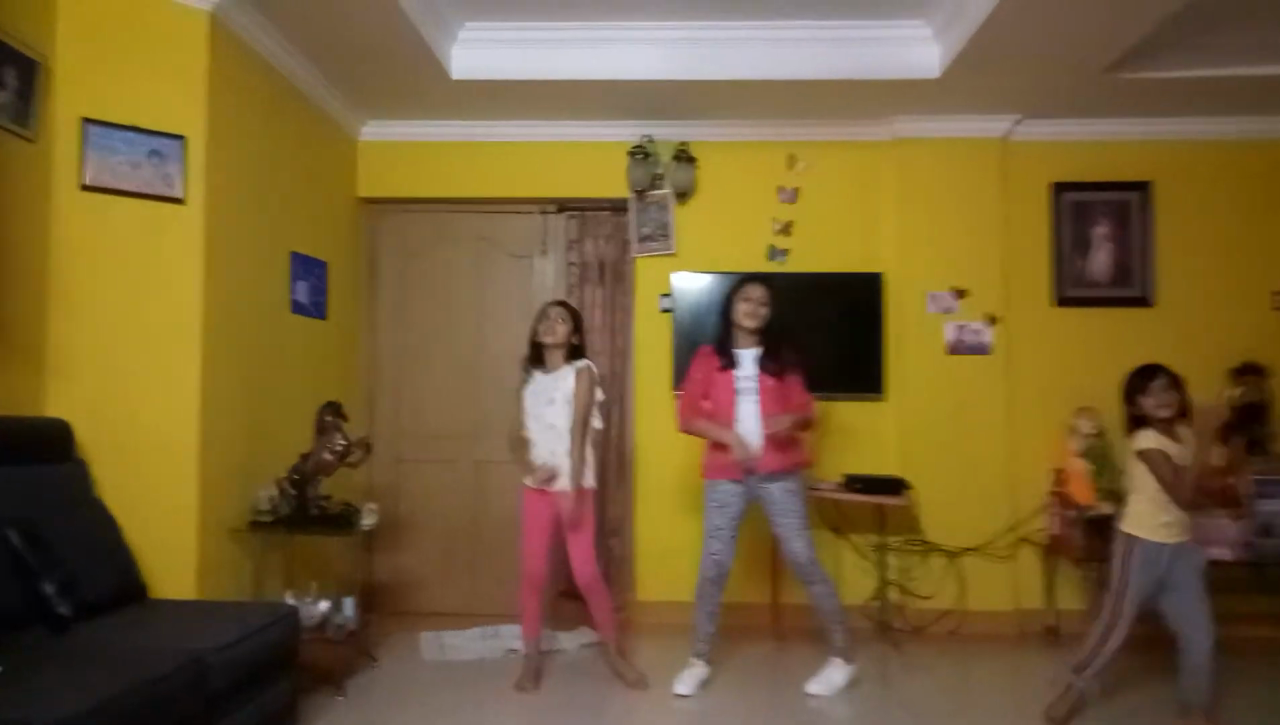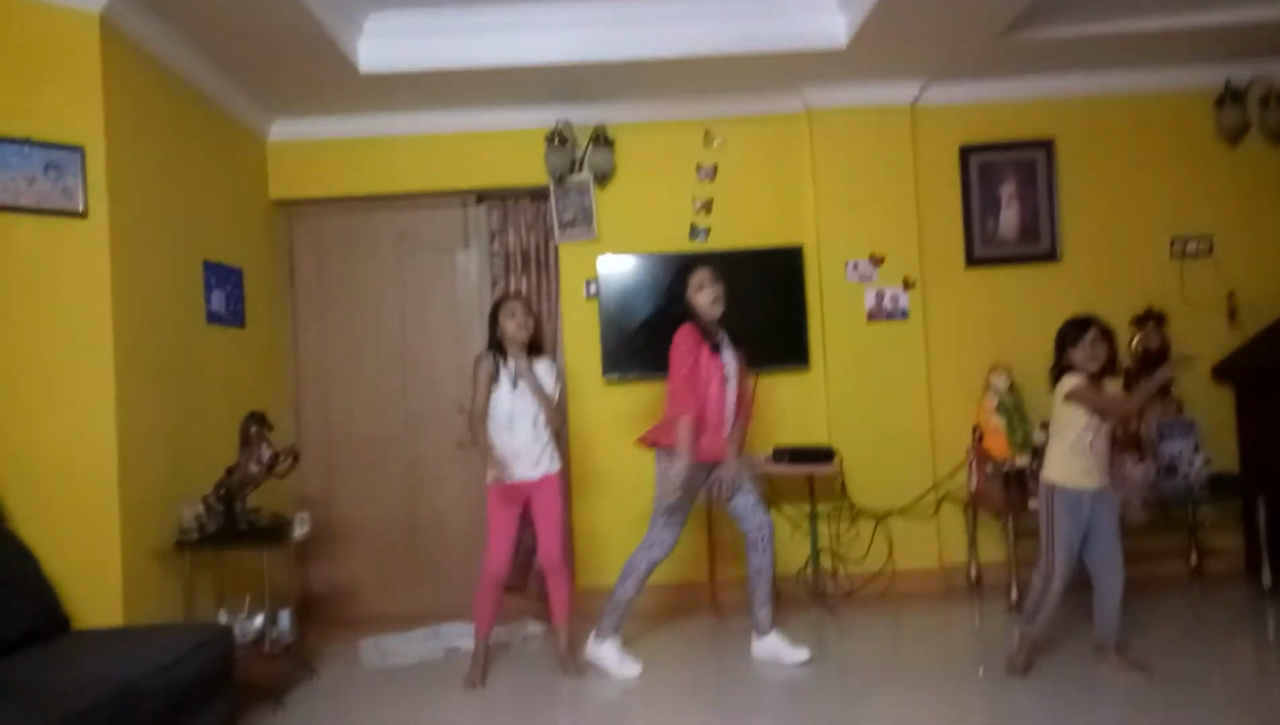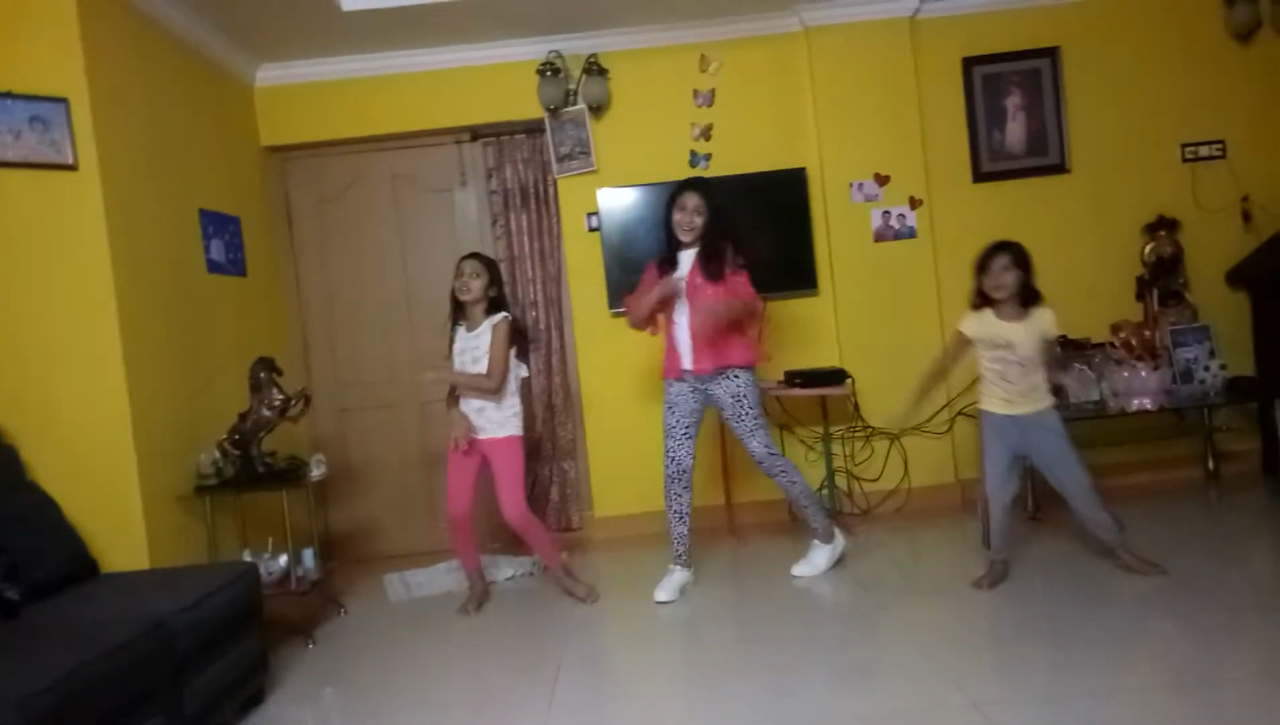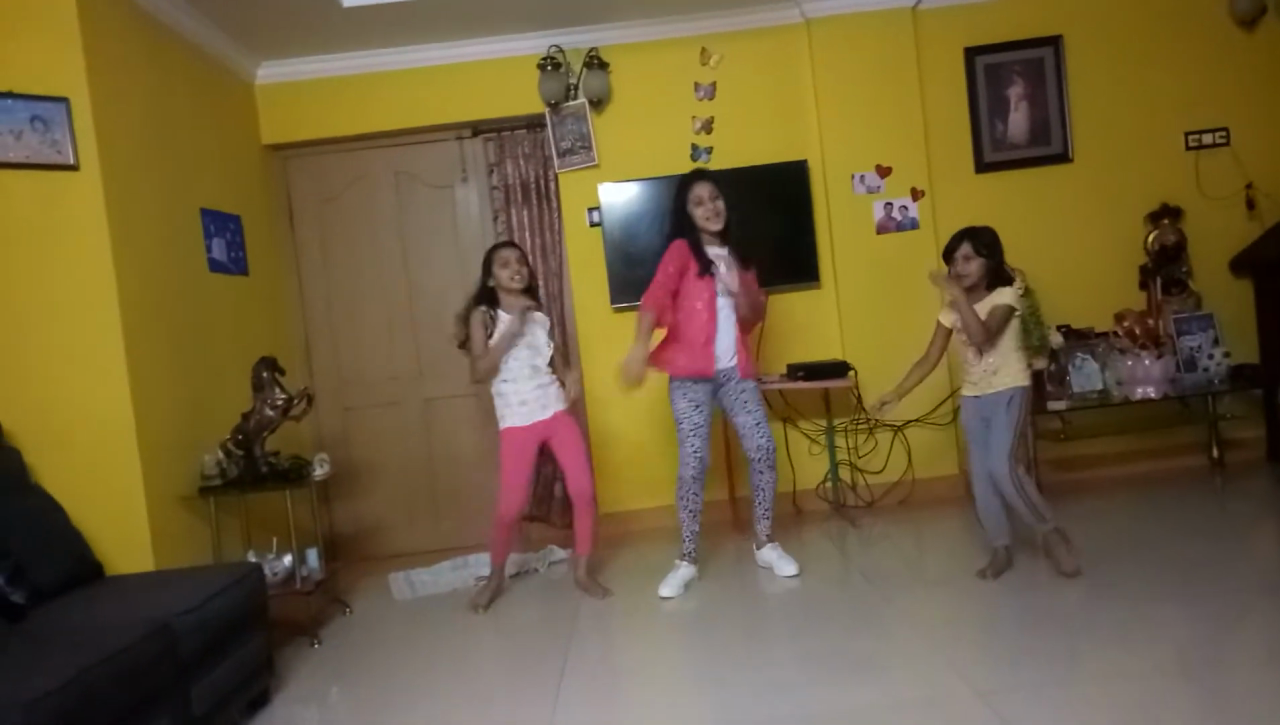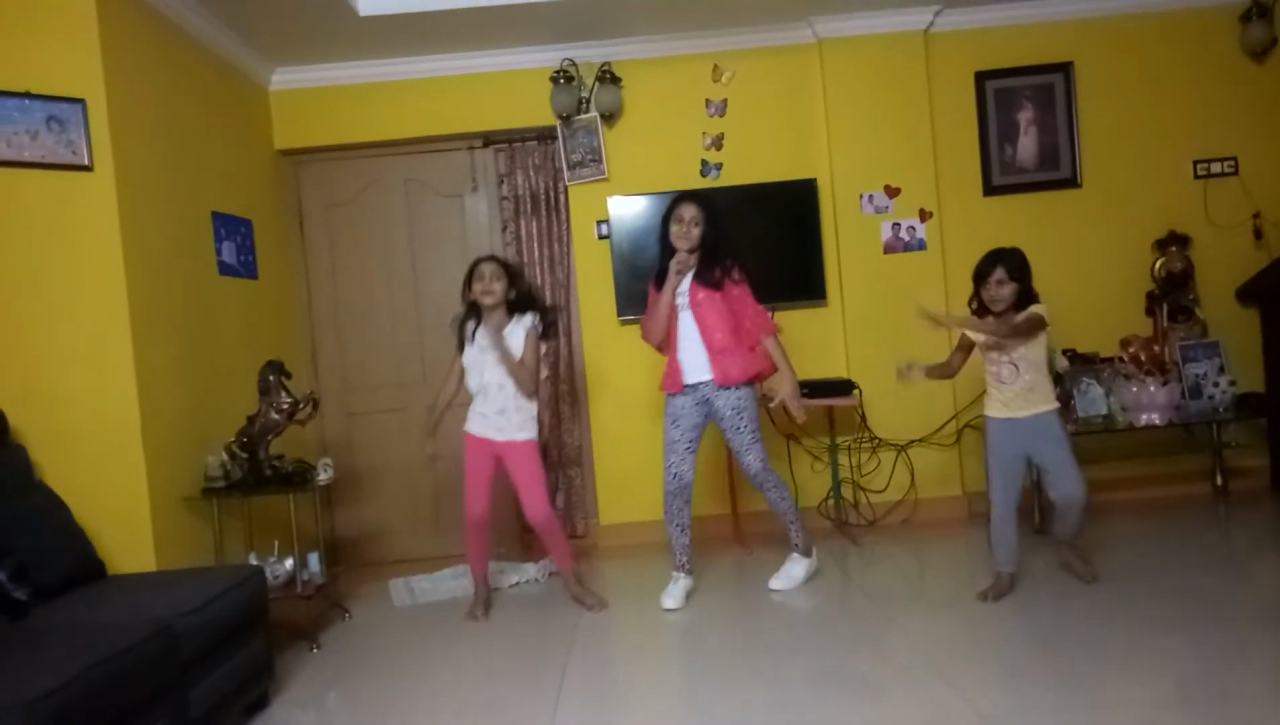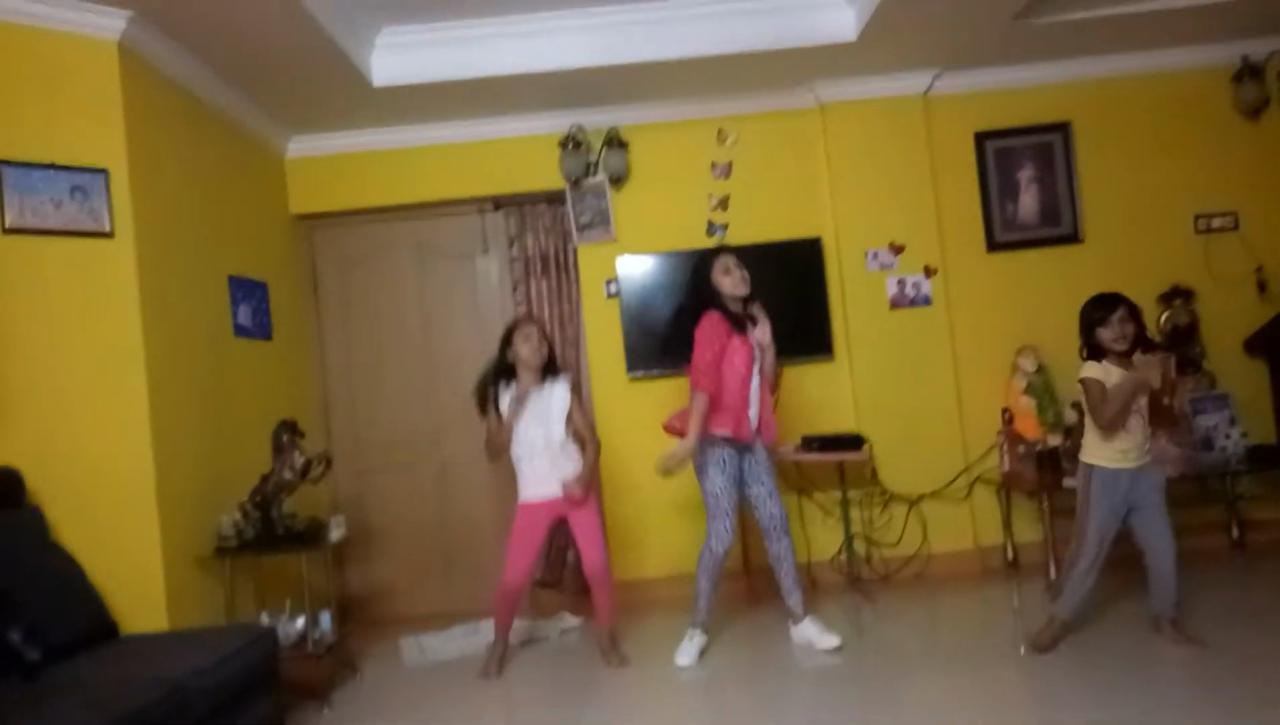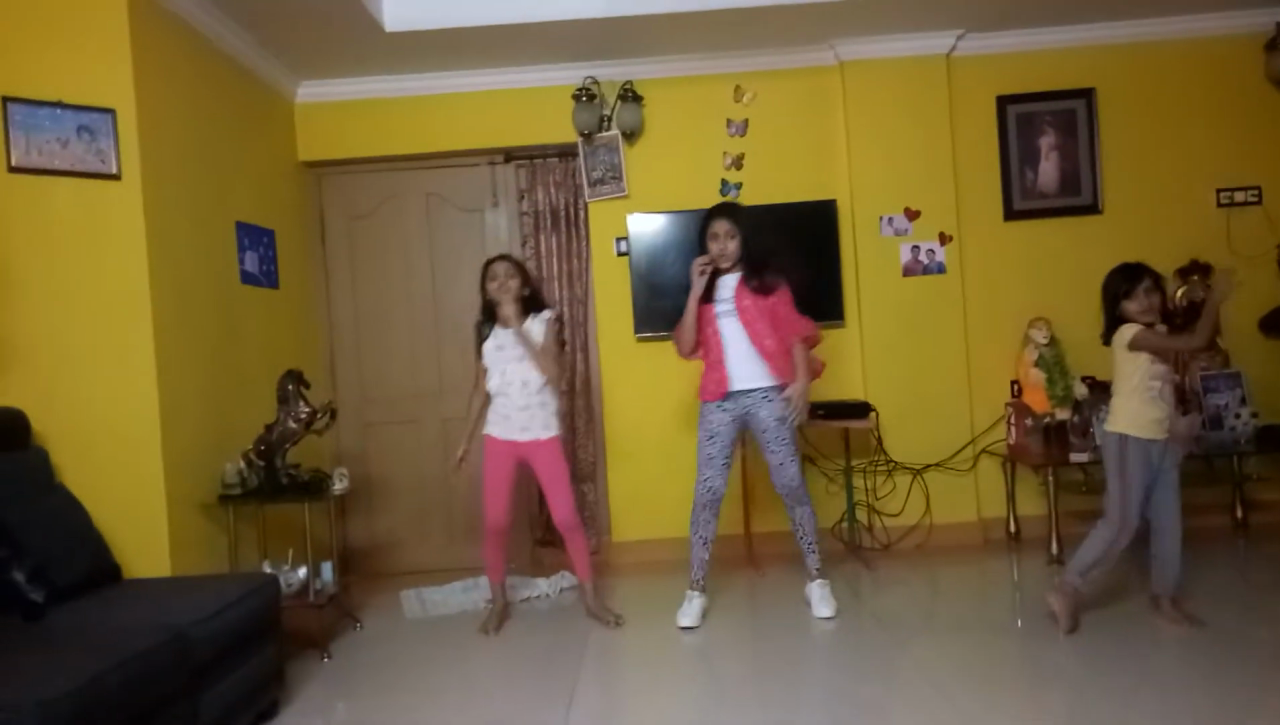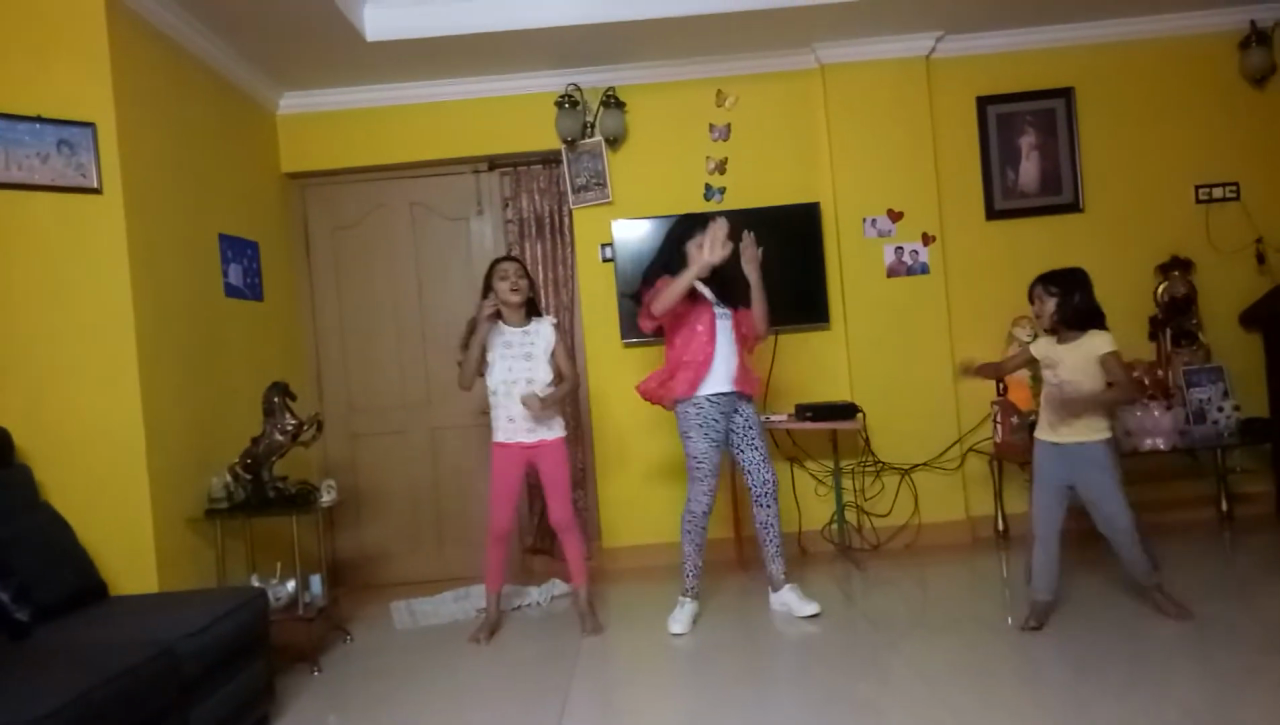
dt=0.5s
person 1, frame 1
left shoulder: (779, 358)
right shoulder: (709, 357)
left elbow: (802, 411)
right elbow: (689, 417)
left wrist: (786, 422)
right wrist: (730, 439)
left hip: (778, 472)
right hip: (726, 474)
left knee: (803, 560)
right knee: (714, 565)
left ankle: (840, 656)
right ankle: (699, 659)
person 1, frame 2
left shoulder: (726, 343)
right shoulder: (688, 336)
left elbow: (739, 404)
right elbow: (682, 399)
left wrist: (732, 455)
right wrist: (680, 462)
left hip: (721, 457)
right hip: (685, 454)
left knee: (760, 529)
right knee: (659, 544)
left ankle: (764, 636)
right ankle: (604, 637)
person 1, frame 3
left shoulder: (721, 257)
right shoulder: (662, 265)
left elbow: (747, 306)
right elbow: (635, 317)
left wrist: (721, 310)
right wrist: (660, 296)
left hip: (728, 371)
right hip: (680, 378)
left knee: (764, 455)
right knee: (677, 469)
left ankle: (825, 536)
right ankle: (680, 565)
person 1, frame 4
left shoulder: (735, 255)
right shoulder: (680, 252)
left elbow: (751, 316)
right elbow: (655, 299)
left wrist: (740, 283)
right wrist: (640, 348)
left hip: (737, 371)
right hip: (691, 374)
left knee: (762, 452)
right knee: (693, 466)
left ankle: (766, 544)
right ankle: (687, 561)
person 1, frame 5
left shoulder: (723, 271)
right shoulder: (661, 279)
left elbow: (756, 323)
right elbow: (656, 339)
left wrist: (785, 373)
right wrist: (670, 285)
left hip: (729, 385)
right hip: (683, 391)
left knee: (757, 469)
right knee: (676, 481)
left ankle: (803, 550)
right ankle: (681, 573)
person 1, frame 6
left shoulder: (752, 326)
right shoulder: (712, 321)
left elbow: (767, 387)
right elbow: (703, 381)
left wrist: (767, 344)
right wrist: (690, 440)
left hip: (750, 441)
right hip: (717, 441)
left knee: (776, 523)
right knee: (721, 535)
left ankle: (800, 620)
right ankle: (697, 629)
person 1, frame 7
left shoulder: (765, 280)
right shoulder: (703, 290)
left elbow: (798, 332)
right elbow: (686, 346)
left wrist: (801, 383)
right wrist: (697, 289)
left hip: (766, 394)
right hip: (720, 399)
left knee: (791, 484)
right knee: (707, 493)
left ankle: (817, 579)
right ankle: (696, 591)
person 1, frame 8
left shoulder: (726, 291)
right shoulder: (671, 285)
left elbow: (757, 332)
right elbow: (657, 307)
left wrist: (753, 277)
right wrist: (700, 263)
left hip: (738, 399)
right hip: (698, 402)
left knee: (764, 486)
right knee: (701, 498)
left ankle: (780, 586)
right ankle: (689, 596)
person 2, frame 1
left shoulder: (582, 371)
right shoulder: (532, 380)
left elbow: (581, 428)
right elbow: (526, 437)
left wrist: (575, 493)
right wrist: (531, 465)
left hip: (578, 484)
right hip: (539, 486)
left knee: (587, 575)
right knee: (533, 572)
left ankle: (613, 651)
right ankle: (532, 658)
person 2, frame 2
left shoulder: (545, 367)
right shoulder: (489, 364)
left elbow: (556, 424)
right elbow: (476, 418)
left wrist: (533, 382)
right wrist: (492, 461)
left hip: (546, 475)
right hip: (507, 477)
left knee: (553, 561)
right knee: (496, 566)
left ankle: (563, 645)
right ankle: (480, 651)
person 2, frame 3
left shoulder: (500, 323)
right shoulder: (460, 331)
left elbow: (494, 382)
right elbow: (455, 386)
left wrist: (454, 380)
right wrist: (454, 410)
left hip: (503, 432)
right hip: (467, 432)
left knee: (515, 513)
right knee: (457, 514)
left ankle: (563, 574)
right ankle: (477, 585)
person 2, frame 4
left shoulder: (539, 318)
right shoulder: (482, 316)
right elbow: (482, 371)
left wrist: (568, 373)
right wrist: (510, 332)
left hip: (557, 413)
right hip: (516, 423)
left knee: (583, 492)
right knee: (510, 508)
left ankle: (583, 571)
right ankle: (495, 578)
person 2, frame 5
left shoulder: (526, 327)
right shoulder: (468, 331)
left elbow: (530, 388)
right elbow: (452, 384)
left wrist: (501, 348)
right wrist: (432, 432)
left hip: (520, 436)
right hip: (479, 435)
left knee: (540, 516)
right knee: (476, 516)
left ankle: (573, 582)
right ankle: (481, 588)
person 2, frame 6
left shoulder: (563, 389)
right shoulder: (500, 395)
left elbow: (590, 440)
right elbow: (494, 451)
left wrist: (584, 477)
right wrist: (513, 414)
left hip: (575, 491)
right hip: (534, 498)
left knee: (597, 566)
right knee: (514, 579)
left ankle: (607, 638)
right ankle: (500, 643)
person 2, frame 7
left shoulder: (544, 323)
right shoulder: (485, 332)
left elbow: (553, 375)
right elbow: (481, 390)
left wrist: (523, 333)
right wrist: (465, 440)
left hip: (543, 435)
right hip: (499, 438)
left knee: (566, 517)
right knee: (495, 523)
left ankle: (590, 597)
right ankle: (499, 602)
person 2, frame 8
left shoulder: (547, 327)
right shoulder: (485, 331)
left elbow: (570, 378)
right elbow: (465, 381)
left wrist: (547, 402)
right wrist: (480, 330)
left hip: (550, 436)
right hip: (506, 441)
left knee: (564, 518)
right knee: (499, 526)
left ankle: (584, 602)
right ankle: (493, 611)
person 3, frame 1
left shoulder: (1179, 438)
right shoulder: (1148, 441)
left elbow: (1197, 493)
right elbow: (1184, 496)
right wrist: (1199, 449)
left hip: (1179, 546)
right hip: (1141, 543)
left knee: (1198, 631)
right knee: (1117, 620)
right ankle: (1075, 689)
person 3, frame 2
left shoulder: (1099, 389)
right shoulder: (1071, 385)
right elbow: (1125, 410)
right wrist: (1161, 375)
left hip: (1099, 493)
right hip: (1064, 491)
left knee: (1111, 572)
right knee: (1056, 569)
left ankle: (1110, 646)
right ankle: (1028, 637)
person 3, frame 3
left shoulder: (1044, 318)
right shoulder: (975, 323)
left elbow: (1052, 365)
right elbow: (945, 365)
right wrist: (916, 402)
left hip: (1040, 416)
right hip: (997, 420)
left knee: (1077, 484)
right knee: (997, 495)
left ankle: (1117, 547)
right ankle: (998, 560)
person 3, frame 4
left shoulder: (1005, 296)
right shoulder: (951, 309)
left elbow: (982, 339)
right elbow: (929, 359)
left wrist: (959, 297)
right wrist: (894, 395)
left hip: (1009, 393)
right hip: (973, 399)
left knee: (1003, 468)
right knee: (980, 478)
left ankle: (1051, 533)
right ankle: (1000, 549)
person 3, frame 5
left shoulder: (1035, 316)
right shoulder: (977, 327)
left elbow: (1010, 331)
right elbow: (950, 368)
left wrist: (955, 322)
right wrist: (923, 371)
left hip: (1042, 418)
right hip: (1001, 423)
left knee: (1071, 491)
right knee: (1002, 501)
left ankle: (1066, 543)
right ankle: (1004, 572)
person 3, frame 6
left shoulder: (1145, 368)
right shoulder: (1093, 372)
left elbow: (1160, 409)
right elbow: (1106, 421)
right wrist: (1134, 381)
left hip: (1143, 472)
right hip: (1102, 473)
left knee: (1163, 549)
right knee: (1089, 549)
left ankle: (1166, 619)
right ankle: (1060, 618)
person 3, frame 7
left shoulder: (1156, 335)
right shoulder: (1129, 334)
right elbow: (1194, 343)
left wrist: (1174, 422)
right wrist: (1215, 300)
left hip: (1161, 442)
right hip: (1128, 441)
left knee: (1169, 523)
right knee: (1123, 521)
left ankle: (1164, 598)
right ankle: (1067, 587)
person 3, frame 8
left shoulder: (1100, 342)
right shoulder: (1042, 345)
left elbow: (1126, 391)
right elbow: (1003, 368)
left wrist: (1081, 399)
right wrist: (975, 370)
left hip: (1092, 449)
right hip: (1049, 449)
left knee: (1119, 523)
right knee: (1044, 528)
left ankle: (1153, 588)
right ankle: (1041, 600)
